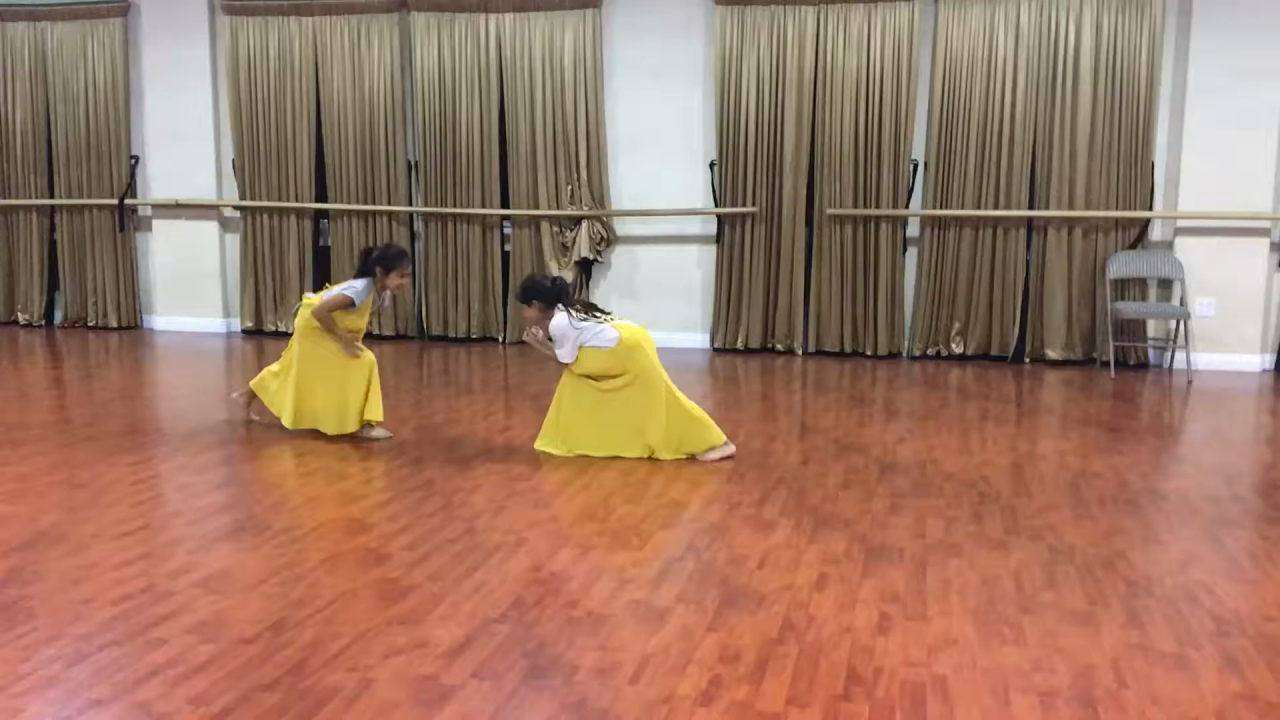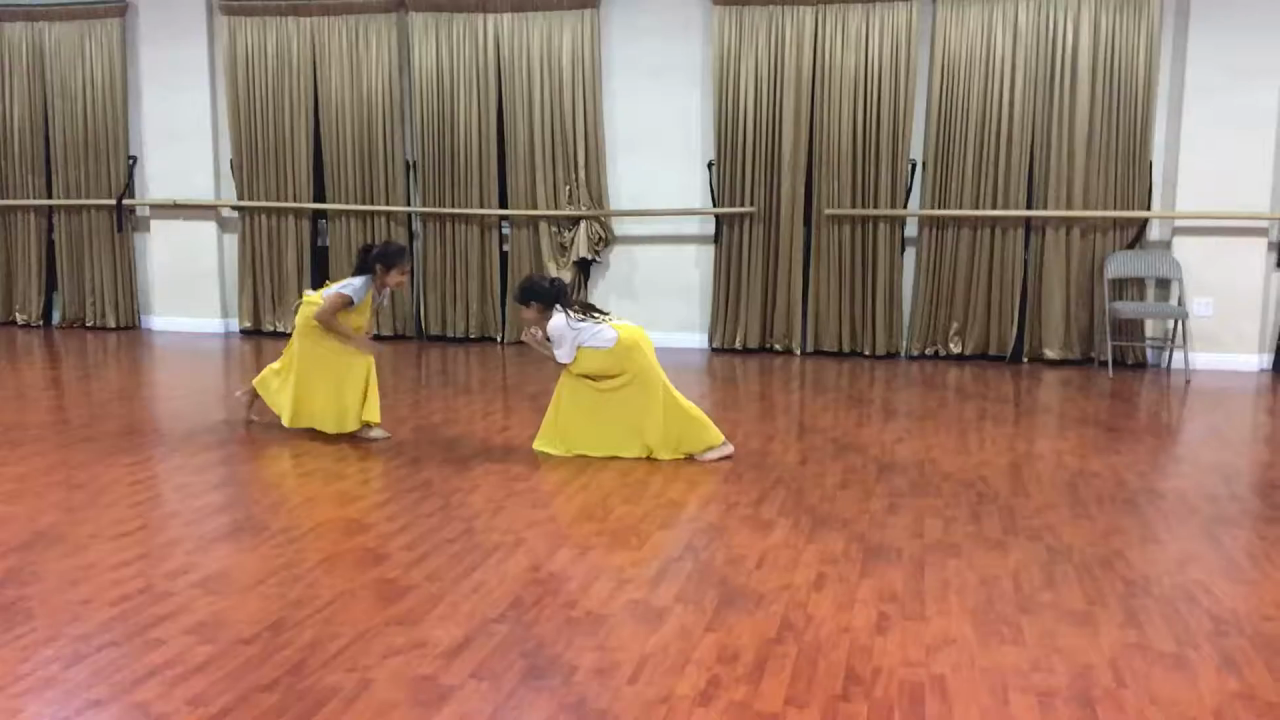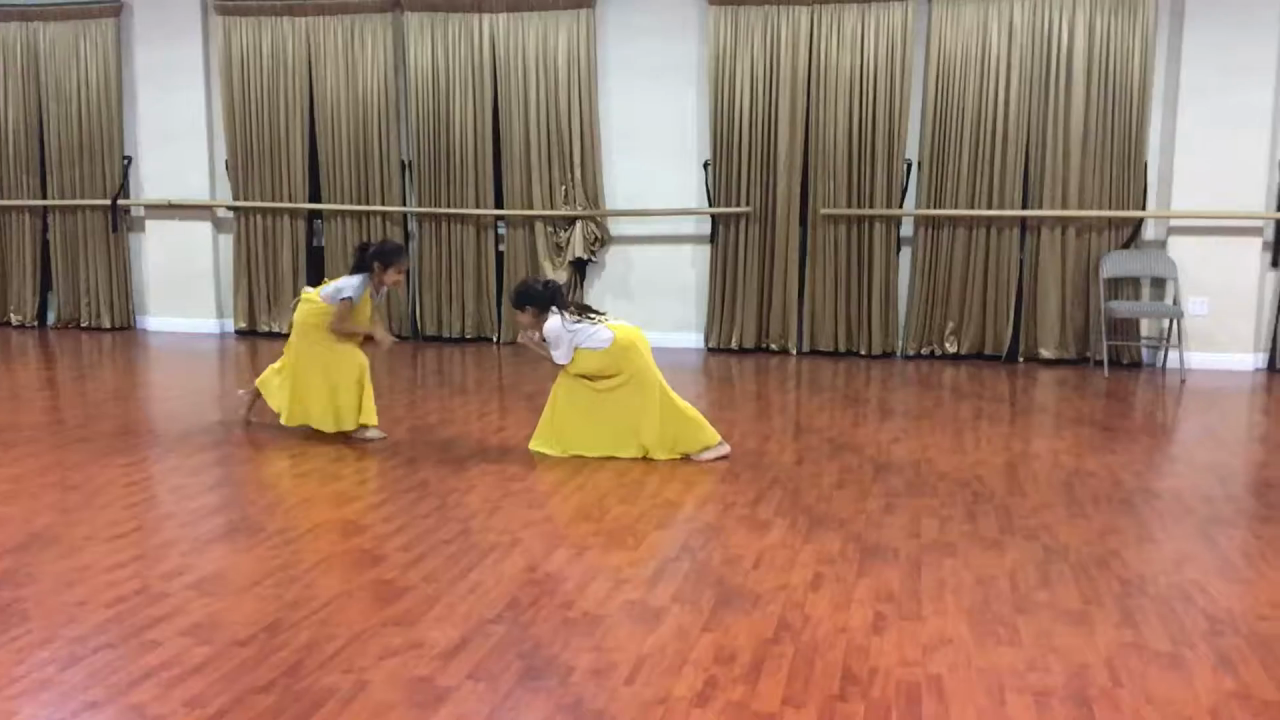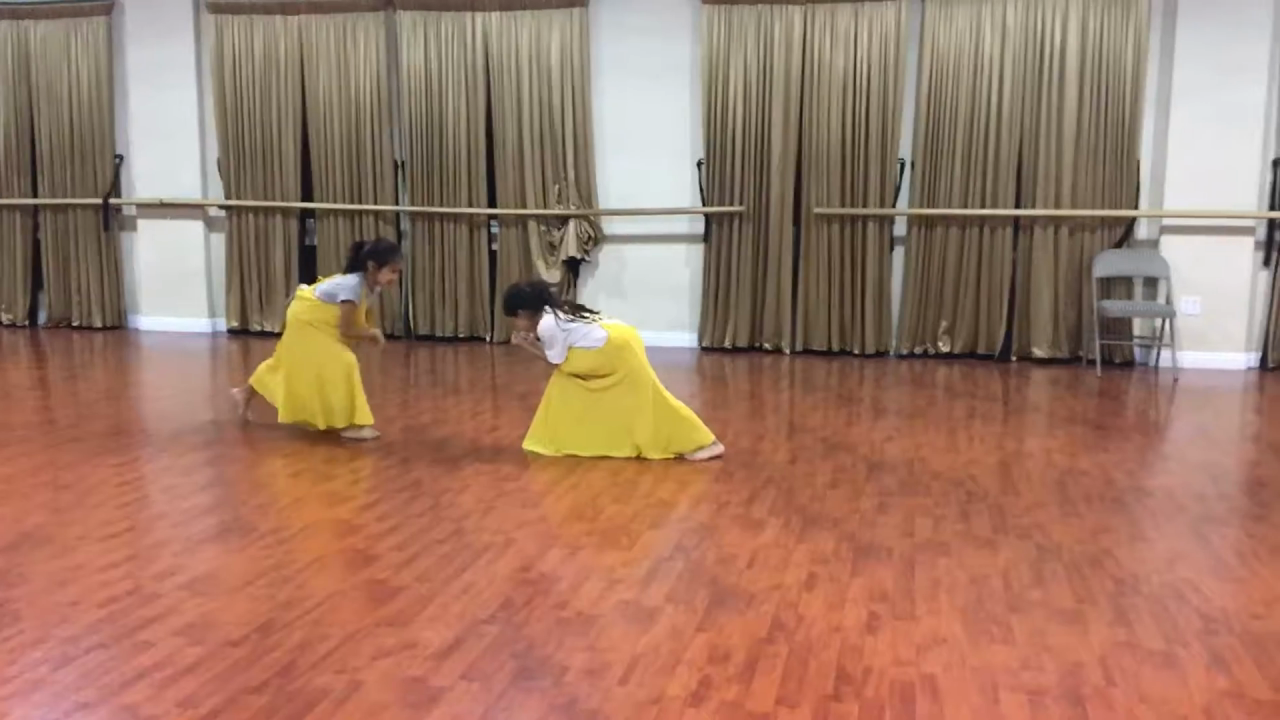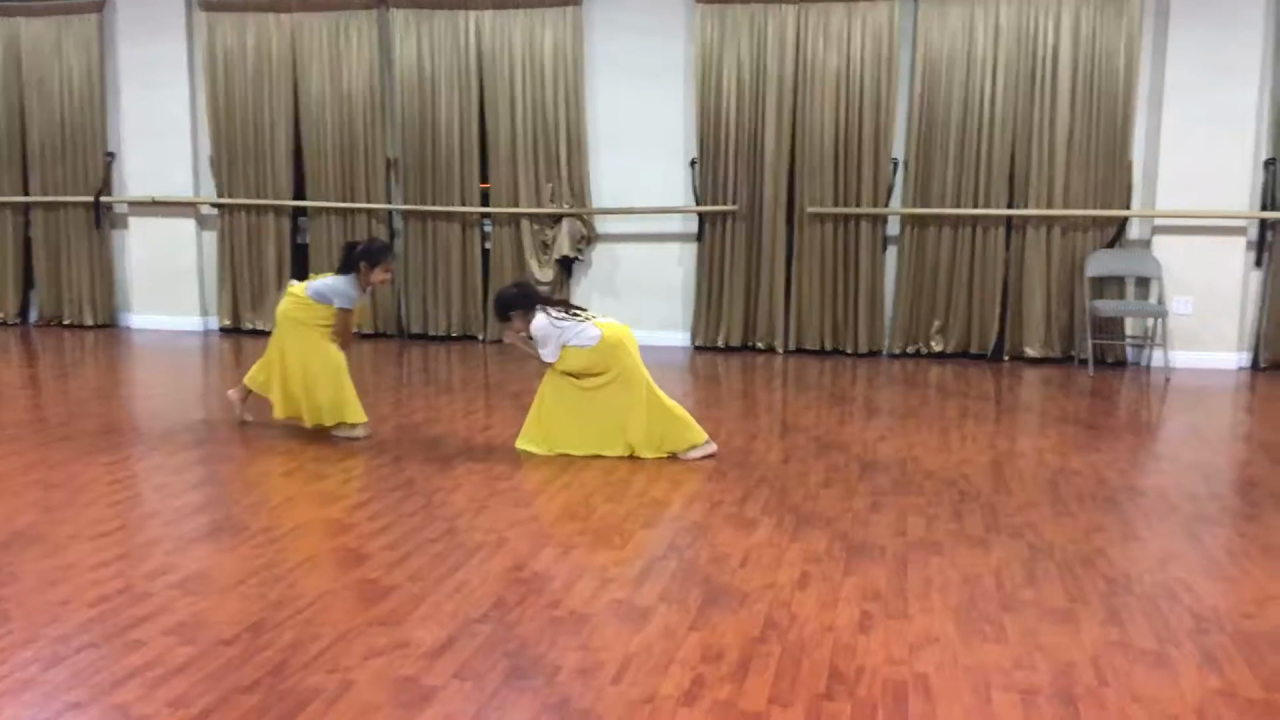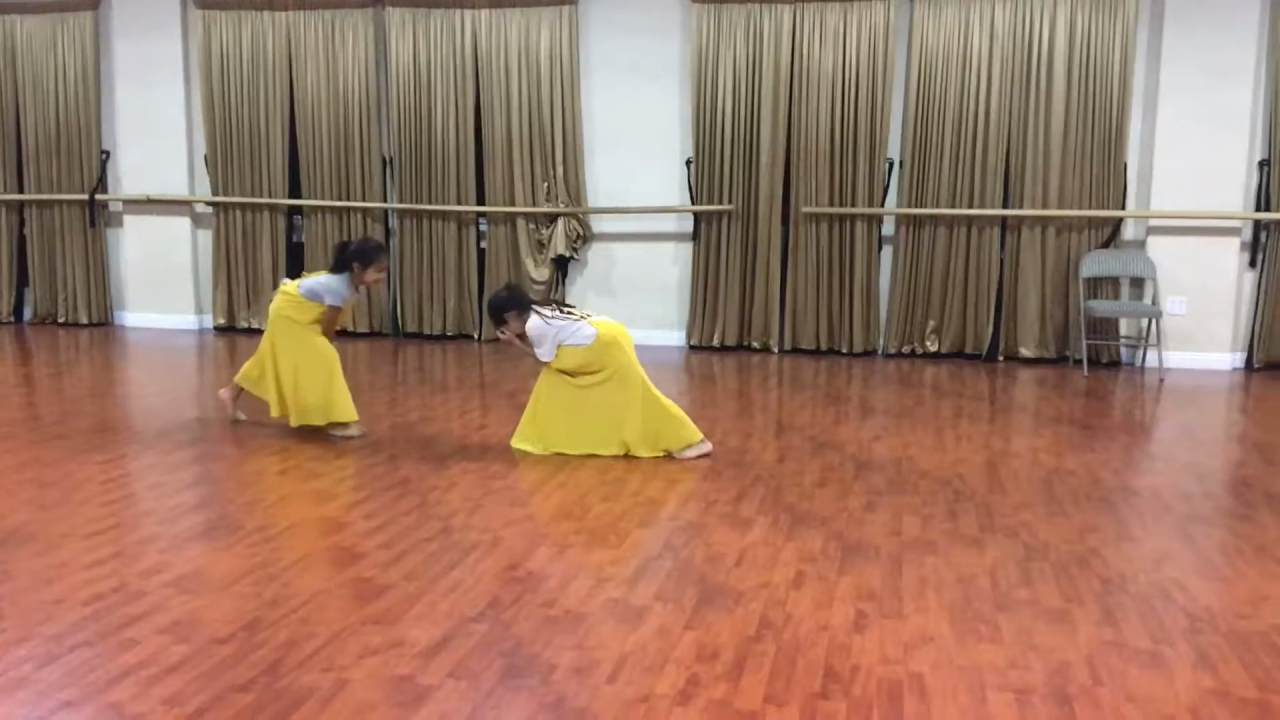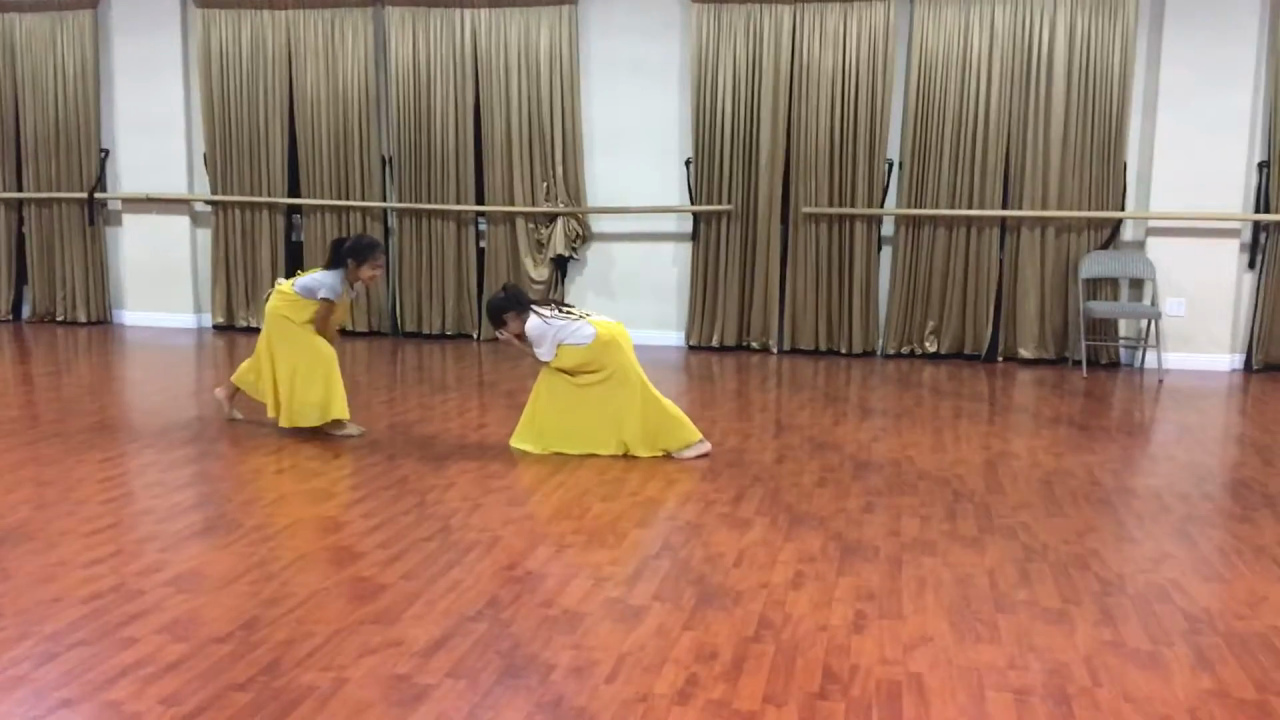
dt=0.1s
person 1, frame 1
left shoulder: (558, 324)
right shoulder: (565, 312)
left elbow: (567, 360)
right elbow: (571, 350)
left wrist: (536, 344)
right wrist: (544, 340)
left hip: (629, 349)
right hip: (622, 346)
left knee: (660, 398)
right knee: (574, 382)
left ankle: (715, 443)
right ankle: (574, 439)
person 1, frame 2
left shoulder: (556, 325)
right shoulder: (563, 314)
left elbow: (565, 361)
right elbow: (568, 351)
left wrist: (535, 344)
right wrist: (542, 341)
left hip: (627, 349)
right hip: (620, 345)
left knee: (658, 398)
right knee: (573, 382)
left ankle: (713, 443)
right ankle: (572, 438)
person 1, frame 3
left shoulder: (552, 326)
right shoulder: (559, 314)
left elbow: (563, 361)
right elbow: (567, 350)
left wrist: (533, 345)
right wrist: (538, 342)
left hip: (624, 349)
right hip: (617, 348)
left knee: (654, 398)
right knee: (570, 383)
left ankle: (709, 443)
right ankle: (573, 437)
person 1, frame 4
left shoulder: (546, 326)
right shoulder: (553, 314)
left elbow: (557, 361)
right elbow: (561, 351)
left wrist: (527, 345)
right wrist: (533, 342)
left hip: (618, 348)
right hip: (611, 345)
left knee: (648, 398)
right knee: (564, 383)
left ankle: (703, 443)
right ankle: (564, 438)
person 1, frame 5
left shoulder: (539, 325)
right shoulder: (544, 312)
left elbow: (551, 359)
right elbow: (556, 350)
left wrist: (519, 344)
right wrist: (524, 341)
left hip: (612, 346)
right hip: (605, 344)
left knee: (642, 397)
right knee: (557, 381)
left ankle: (696, 442)
right ankle: (561, 437)
person 1, frame 6
left shoulder: (534, 325)
right shoulder: (540, 313)
left elbow: (547, 359)
right elbow: (550, 350)
left wrist: (516, 343)
right wrist: (520, 341)
left hip: (606, 345)
right hip: (600, 342)
left knee: (637, 396)
right knee: (553, 380)
left ankle: (691, 442)
right ankle: (553, 437)
person 1, frame 7
left shoulder: (534, 325)
right shoulder: (538, 313)
left elbow: (546, 358)
right elbow: (549, 349)
left wrist: (515, 343)
right wrist: (520, 340)
left hip: (606, 344)
right hip: (600, 341)
left knee: (638, 396)
right knee: (552, 379)
left ankle: (690, 441)
right ankle: (552, 436)
person 2, frame 1
left shoulder: (382, 293)
right shoulder: (360, 290)
left elbow: (359, 320)
right elbow: (319, 311)
left wrist: (353, 339)
right wrist: (344, 339)
left hip: (329, 328)
right hip: (314, 324)
left knee: (294, 368)
right knee: (362, 362)
left ankle: (248, 395)
right ankle: (361, 424)
person 2, frame 2
left shoulder: (382, 290)
right shoulder: (359, 287)
left elbow: (363, 319)
right elbow: (322, 315)
left wrist: (363, 337)
right wrist: (354, 337)
left hip: (329, 327)
right hip: (314, 324)
left knee: (296, 367)
right knee: (359, 363)
left ankle: (251, 394)
right ankle: (360, 425)
person 2, frame 3
left shoulder: (379, 287)
right shoulder: (358, 287)
left elbow: (371, 315)
right elbow: (336, 325)
left wrist: (378, 331)
right wrist: (371, 330)
left hip: (316, 321)
right hip: (313, 321)
left knee: (295, 366)
right knee: (353, 364)
left ankle: (252, 396)
right ankle: (356, 425)
person 2, frame 4
left shoulder: (372, 285)
right shoulder: (354, 286)
left elbow: (363, 316)
right elbow: (348, 330)
left wrist: (370, 333)
right wrist: (371, 332)
left hip: (311, 318)
right hip: (307, 318)
left knee: (291, 363)
right knee: (341, 363)
left ankle: (246, 394)
right ankle: (348, 424)
person 2, frame 5
left shoulder: (359, 283)
right shoulder: (348, 290)
right elbow: (343, 334)
left wrist: (345, 340)
right wrist: (347, 343)
left hip: (302, 314)
right hip: (296, 315)
left knee: (284, 362)
right knee: (328, 363)
left ankle: (240, 394)
right ankle: (340, 422)
person 2, frame 6
left shoulder: (352, 281)
right shoulder: (340, 288)
right elbow: (327, 329)
right wrist: (328, 343)
left hip: (295, 313)
right hip: (289, 314)
left knee: (275, 360)
right knee: (323, 360)
left ankle: (232, 392)
right ankle: (333, 421)
person 2, frame 7
left shoulder: (350, 280)
right shoulder: (334, 284)
left elbow: (335, 316)
right elbow: (322, 328)
left wrist: (334, 333)
right wrist: (333, 340)
left hip: (295, 313)
right hip: (285, 312)
left knee: (268, 360)
right knee: (320, 358)
left ankle: (228, 392)
right ankle: (331, 421)
